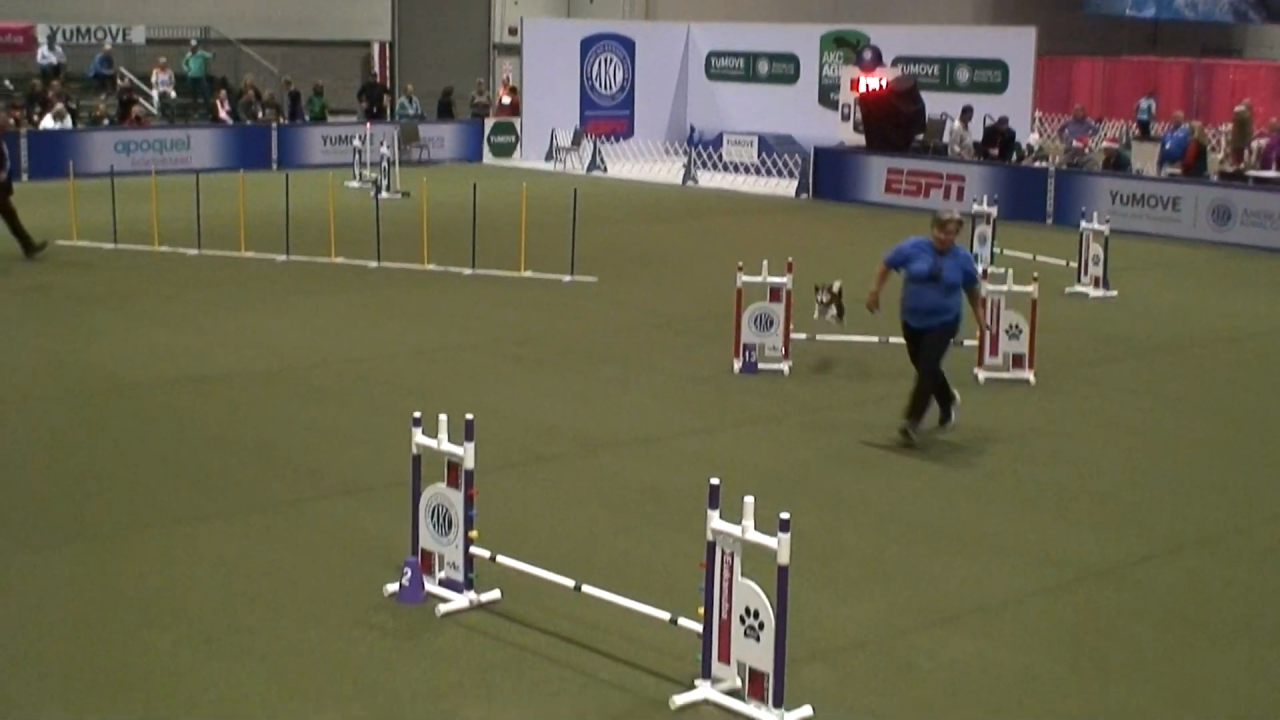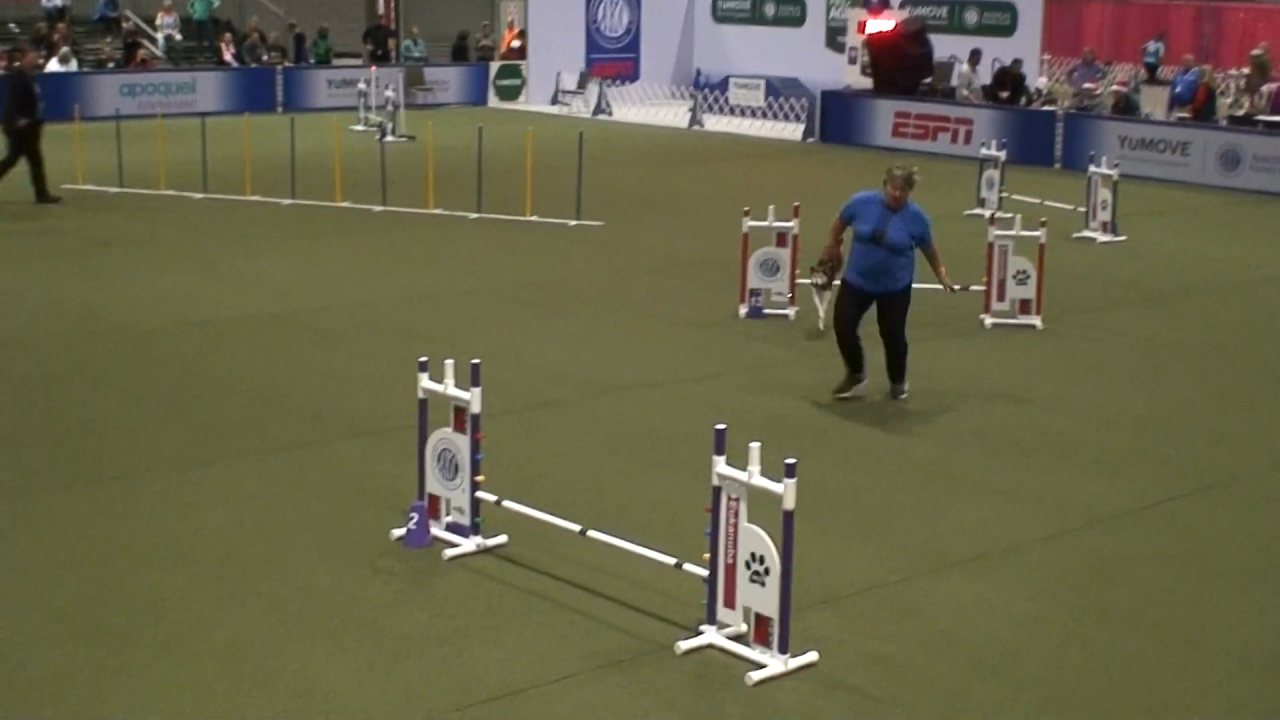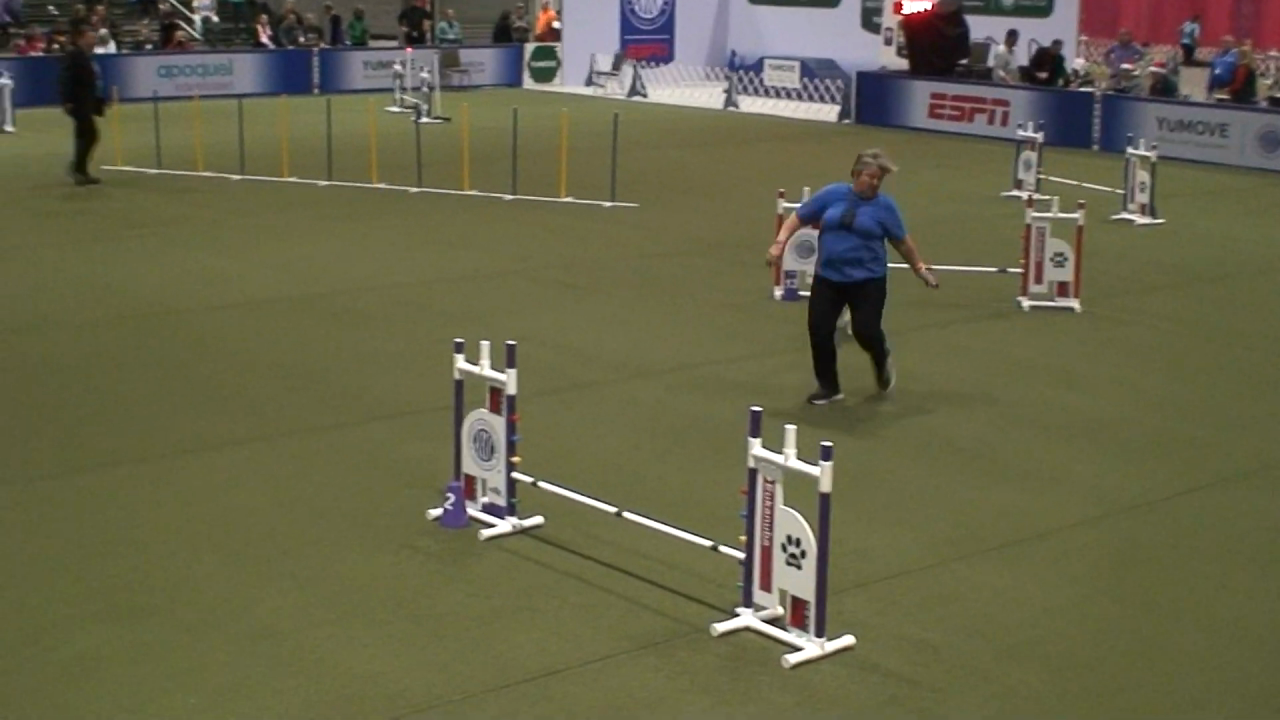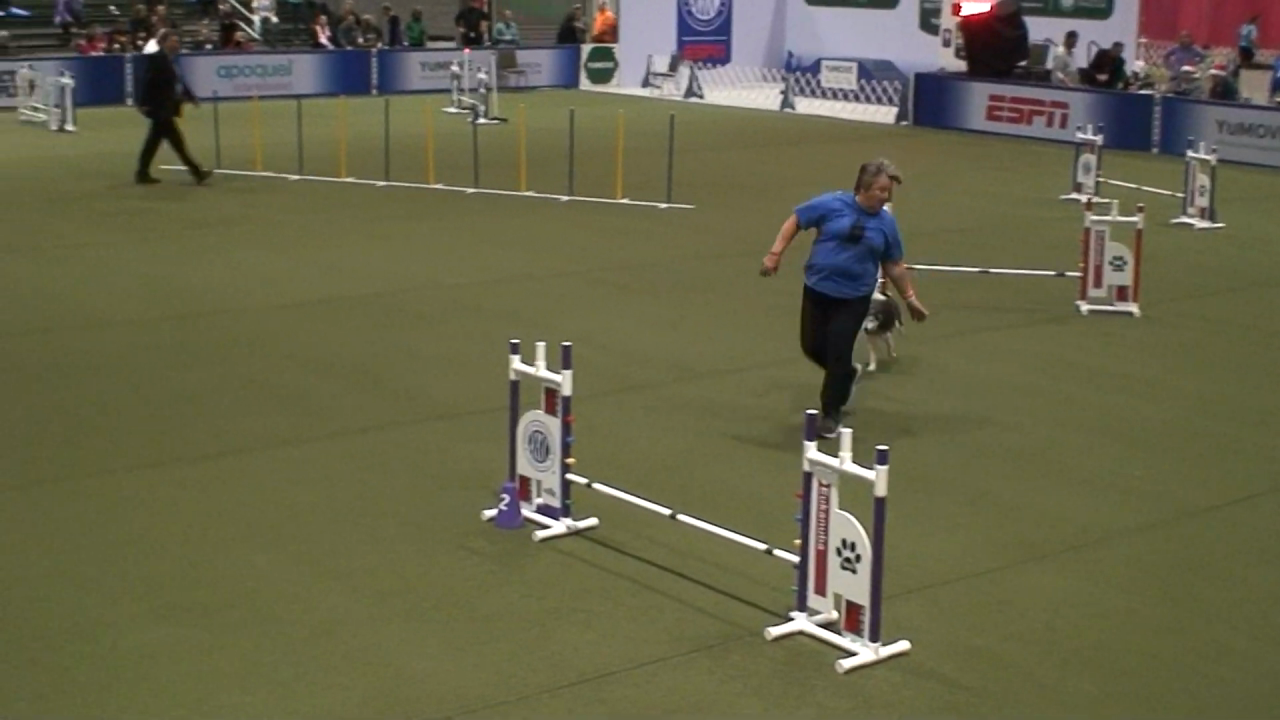
dt=0.2s
person 1, frame 1
left shoulder: (963, 258)
right shoulder: (912, 247)
left elbow: (971, 288)
right elbow: (886, 265)
left wrist: (978, 314)
right wrist: (875, 291)
left hip: (943, 323)
right hip: (913, 321)
left knee: (928, 367)
right knee: (924, 367)
left ankle: (913, 422)
right ankle: (948, 400)
person 1, frame 2
left shoulder: (915, 217)
right shoulder: (862, 202)
left elbow: (928, 247)
right elbow: (841, 220)
left wrist: (940, 275)
right wrist: (833, 245)
left hip: (894, 287)
right hip: (856, 283)
left knee: (892, 336)
right knee: (842, 325)
left ankle: (898, 380)
right ankle: (856, 375)
person 1, frame 3
left shoulder: (885, 207)
right shoulder: (831, 195)
left elbow: (902, 242)
right elbow: (798, 217)
left wrist: (920, 269)
right wrist: (779, 243)
left hip: (867, 280)
right hip: (827, 277)
left knee: (866, 330)
right knee: (819, 329)
left ankle: (881, 360)
right ankle: (828, 386)
person 1, frame 4
left shoulder: (886, 223)
right shoulder: (832, 203)
left elbow: (894, 265)
right elbow: (795, 221)
left wrist: (910, 298)
right wrist: (775, 254)
left hip: (853, 297)
right hip: (817, 289)
left knee: (839, 349)
right knee: (814, 346)
left ankle: (832, 414)
right ankle: (847, 372)
